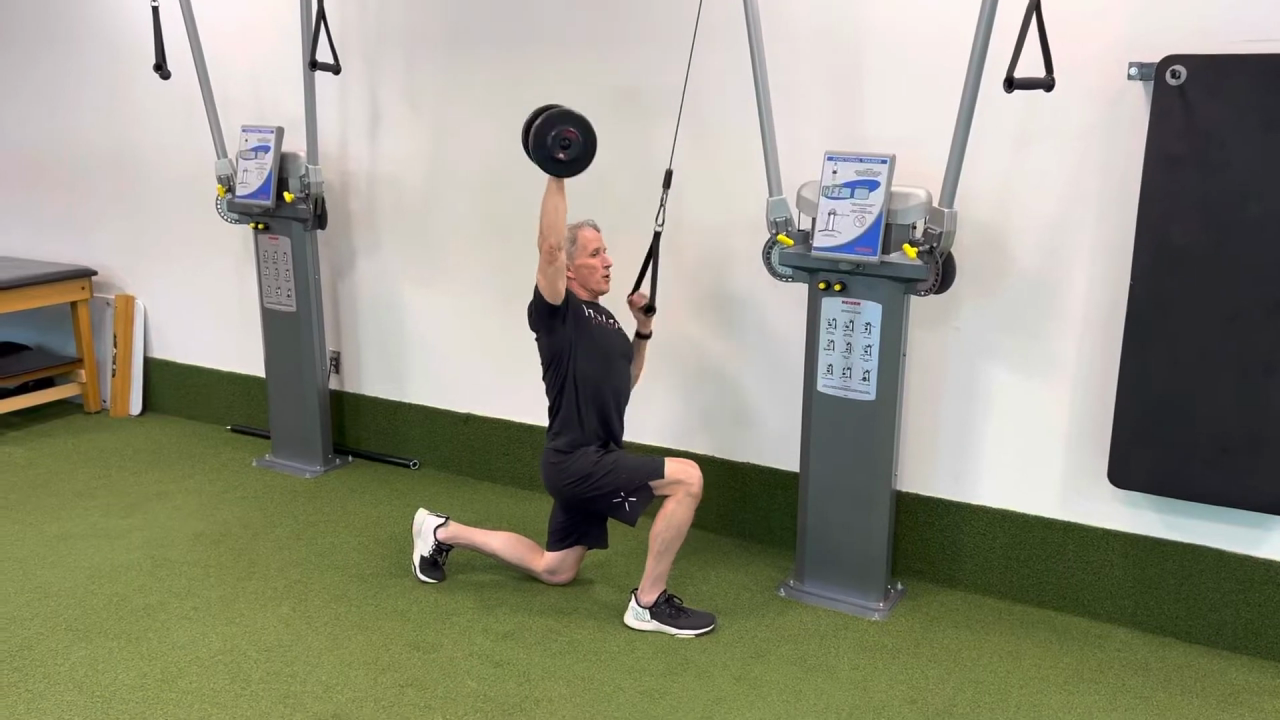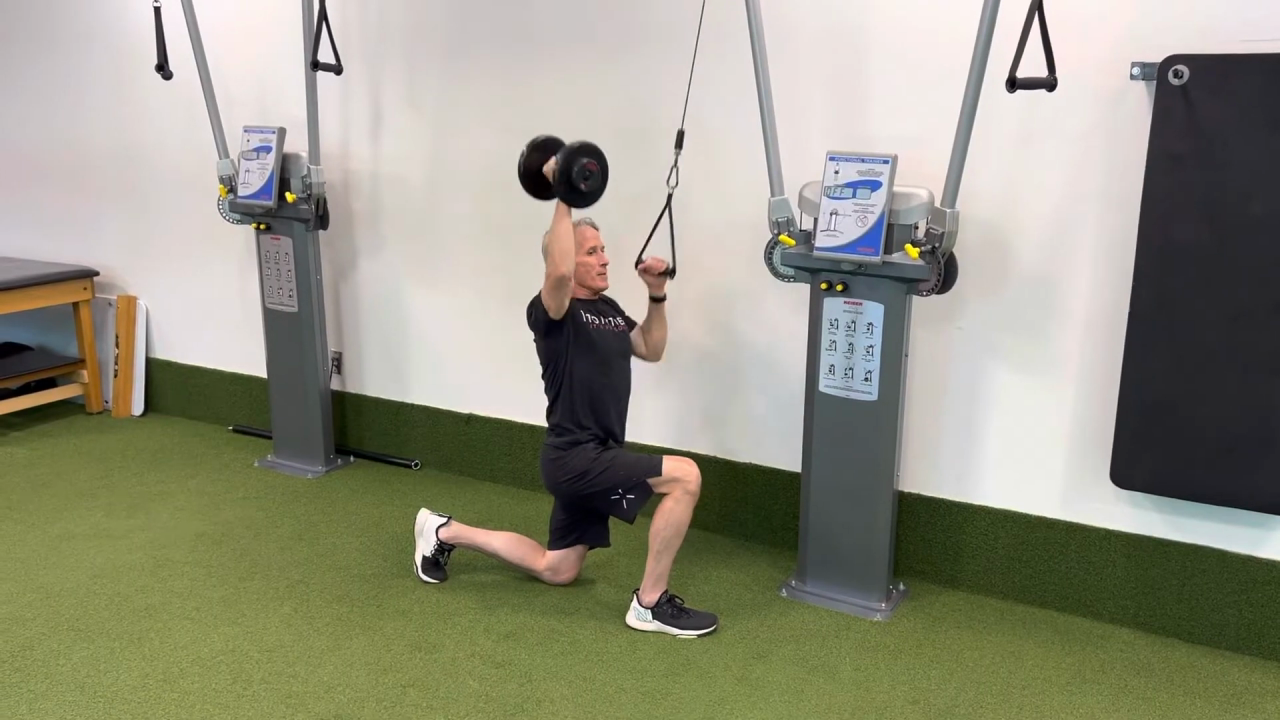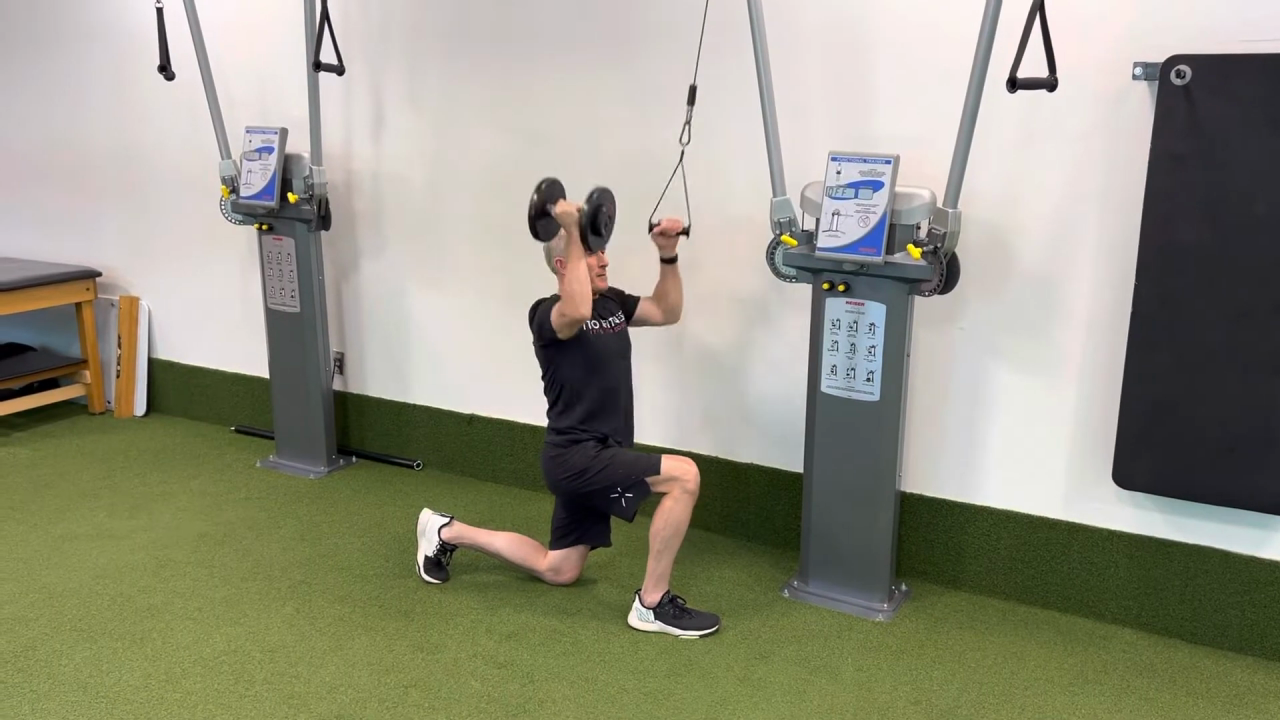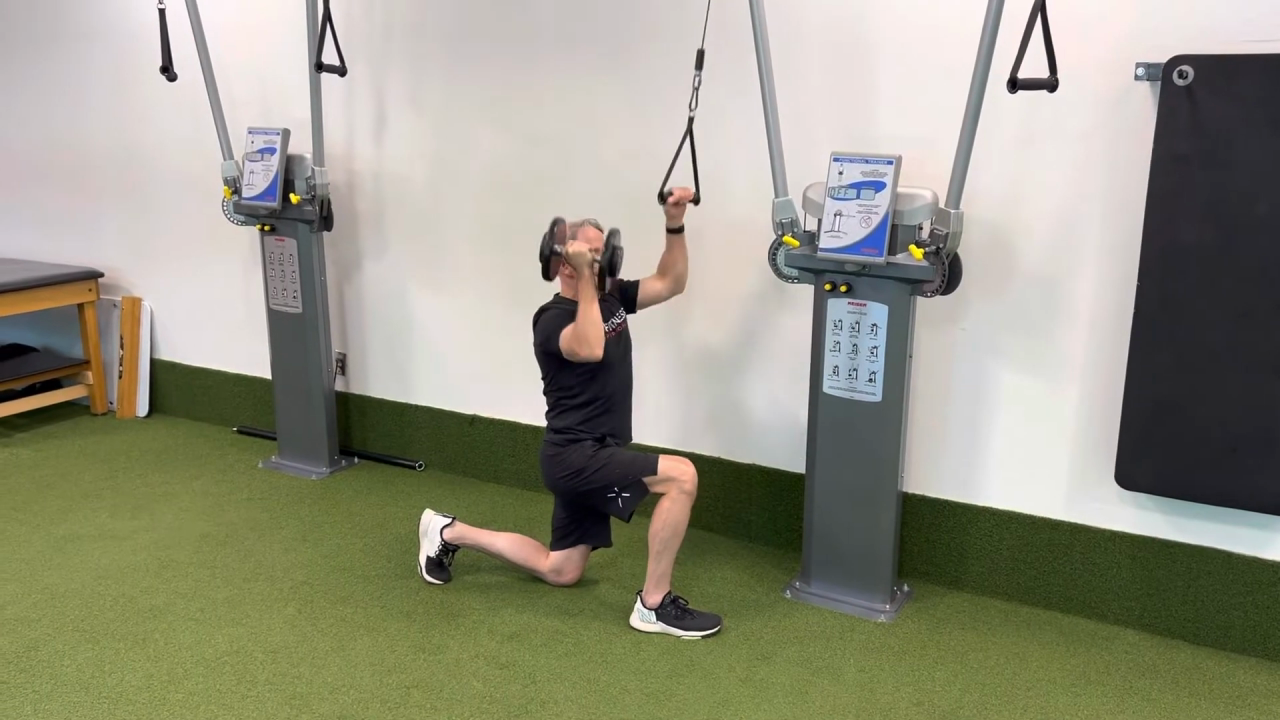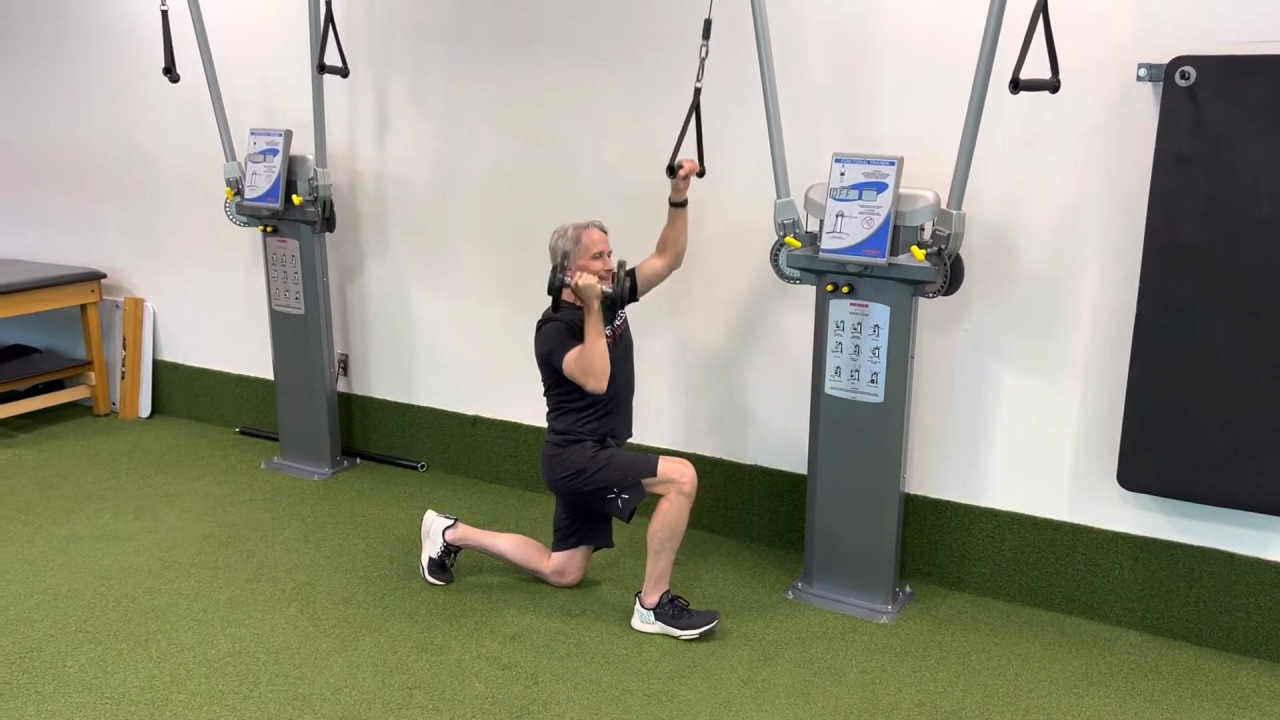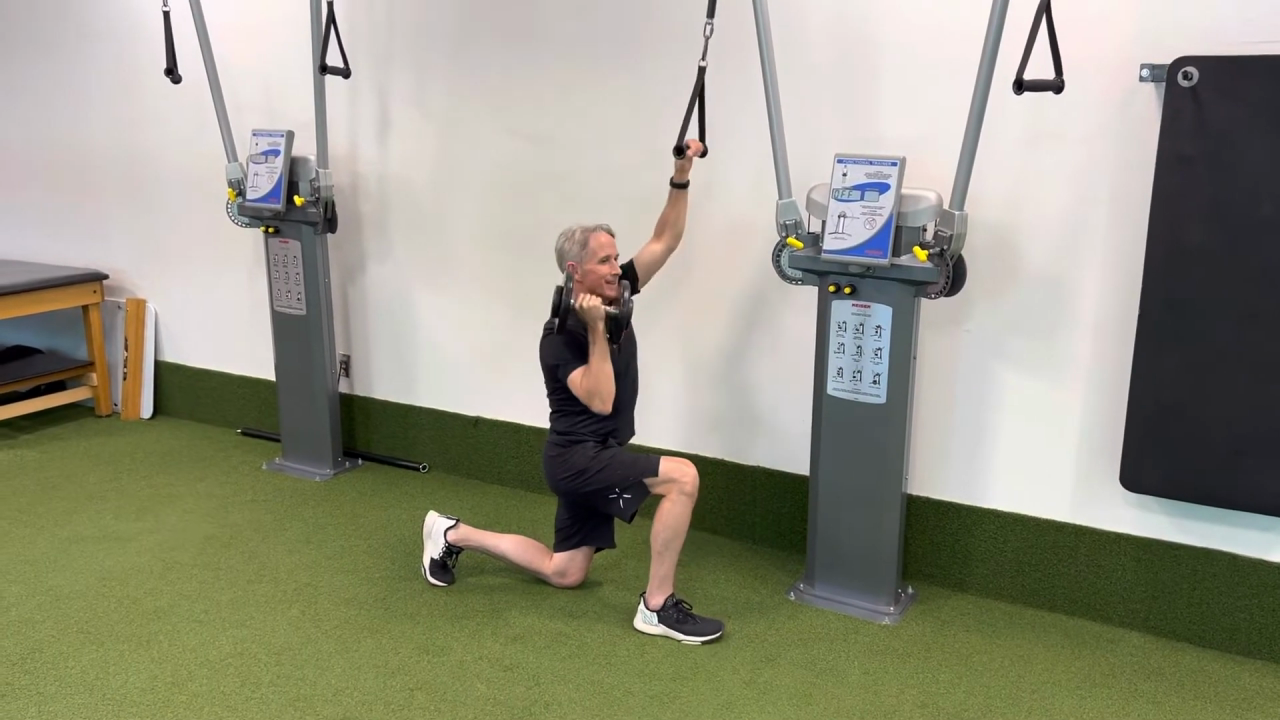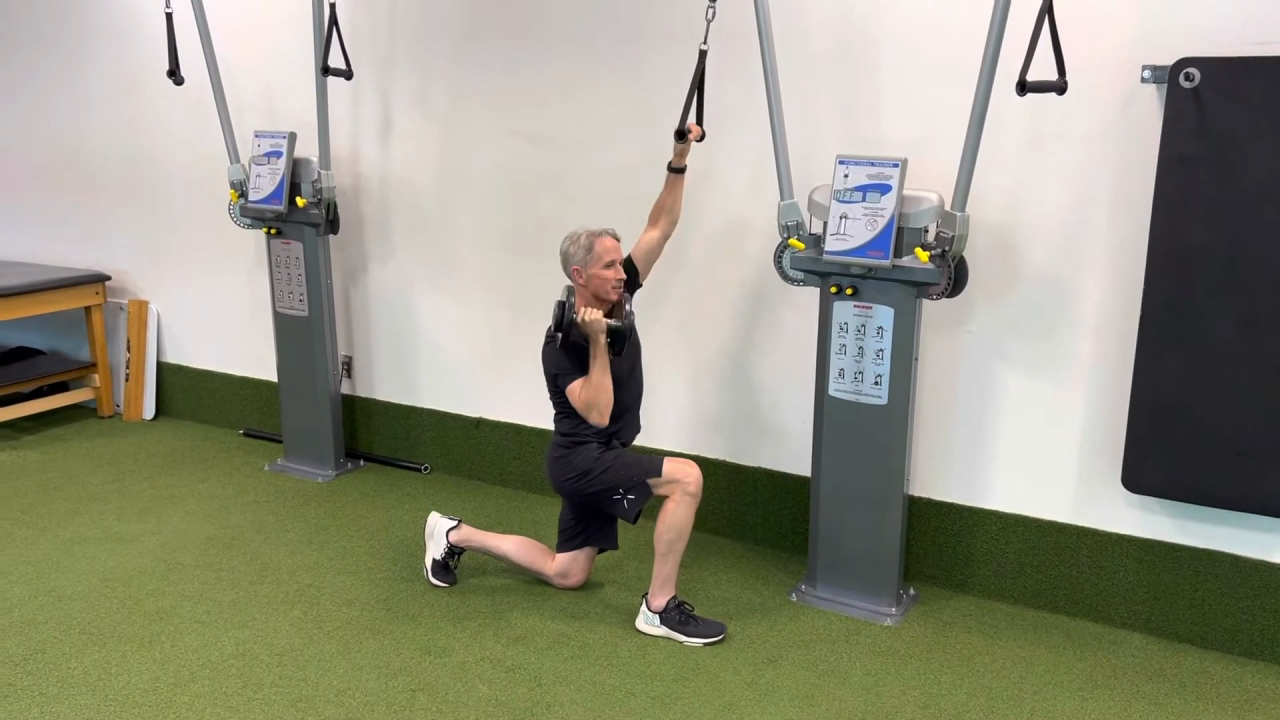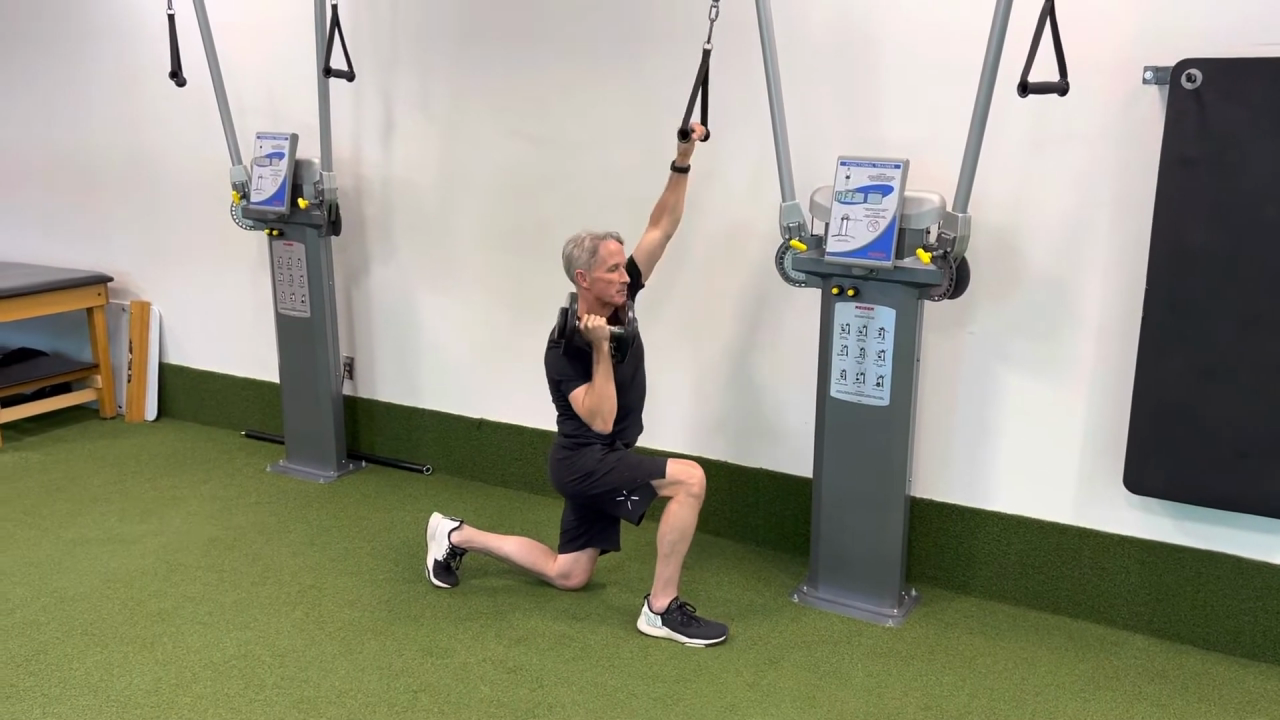
dt=0.2s
person 1, frame 1
left shoulder: (599, 315)
right shoulder: (554, 310)
left elbow: (625, 375)
right elbow: (550, 248)
left wrist: (643, 329)
right wrist: (556, 174)
left hip: (588, 459)
right hip: (577, 460)
left knee: (554, 569)
right knee: (686, 479)
left ankle: (442, 533)
right ankle: (649, 603)
person 1, frame 2
left shoulder: (607, 309)
right shoulder: (548, 310)
left elbow: (653, 349)
right elbow: (560, 273)
left wrist: (655, 294)
right wrist: (563, 199)
left hip: (591, 456)
right hip: (576, 456)
left knee: (556, 570)
right knee: (684, 477)
left ankle: (444, 533)
right ankle: (651, 603)
person 1, frame 3
left shoulder: (609, 301)
right shoulder: (547, 313)
left elbow: (669, 312)
right elbow: (577, 315)
left wrist: (668, 254)
right wrist: (571, 239)
left hip: (594, 455)
right hip: (577, 455)
left knee: (558, 569)
right knee: (684, 475)
left ankle: (446, 533)
right ankle: (653, 604)
person 1, frame 4
left shoulder: (611, 297)
right shoulder: (552, 318)
left elbow: (671, 283)
right elbow: (591, 350)
left wrist: (674, 224)
right wrist: (584, 283)
left hip: (593, 454)
right hip: (575, 455)
left knee: (560, 570)
right knee: (681, 475)
left ankle: (449, 532)
right ankle: (654, 604)
person 1, frame 5
left shoulder: (614, 293)
right shoulder: (556, 328)
left elbow: (669, 258)
right elbow: (597, 380)
left wrist: (678, 196)
right wrist: (591, 312)
left hip: (594, 455)
right hip: (576, 456)
left knee: (562, 572)
right knee: (680, 477)
left ankle: (450, 534)
right ankle: (654, 604)
person 1, frame 6
left shoulder: (613, 295)
right shoulder: (560, 335)
left elbow: (666, 239)
right elbow: (601, 400)
left wrist: (681, 175)
right wrist: (596, 332)
left hip: (596, 457)
right hip: (578, 457)
left knee: (563, 572)
right knee: (683, 477)
left ankle: (452, 535)
right ankle: (658, 607)
person 1, frame 7
left shoulder: (615, 298)
right shoulder: (563, 343)
left elbow: (660, 227)
right elbow: (597, 415)
left wrist: (678, 159)
right wrist: (597, 342)
left hip: (600, 459)
right hip: (581, 459)
left knee: (565, 573)
right knee: (686, 478)
left ankle: (454, 535)
right ankle: (660, 608)
person 1, frame 8
left shoulder: (619, 302)
right shoulder: (566, 348)
left elbow: (661, 226)
right elbow: (601, 421)
left wrist: (682, 159)
right wrist: (601, 350)
left hip: (602, 461)
right hip: (585, 460)
left knee: (567, 574)
right knee: (689, 479)
left ankle: (456, 536)
right ankle: (662, 609)
